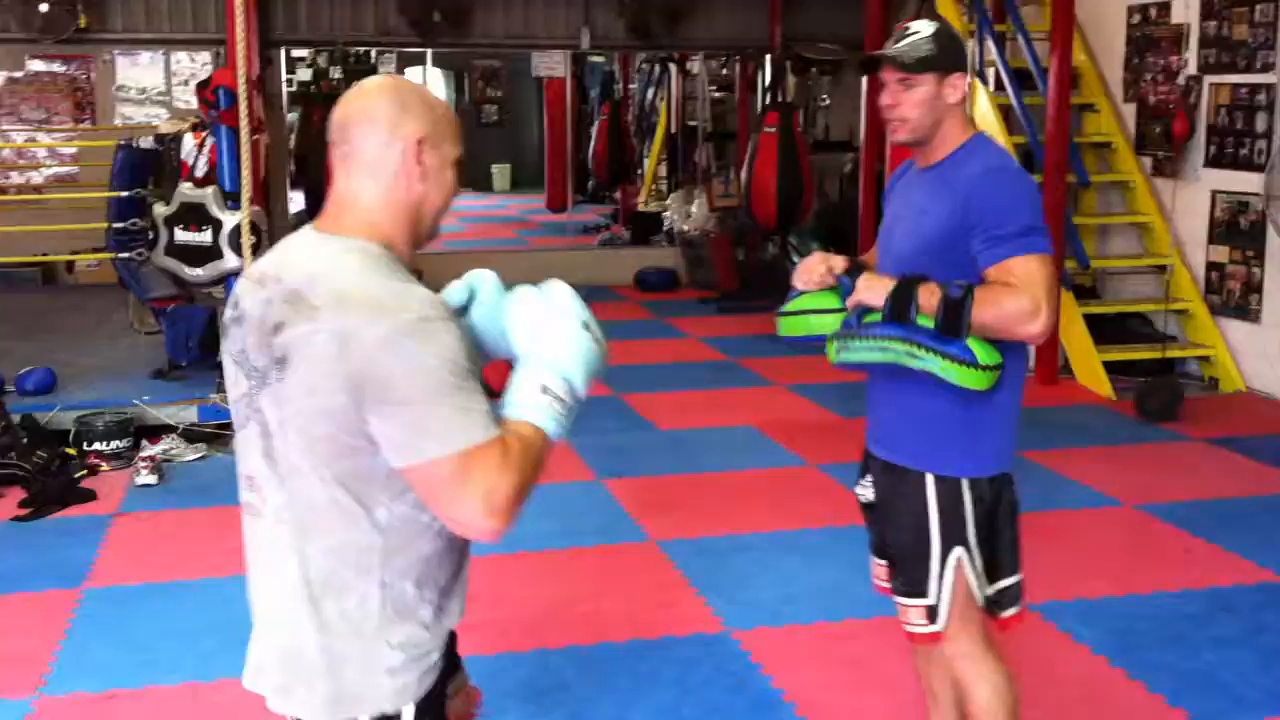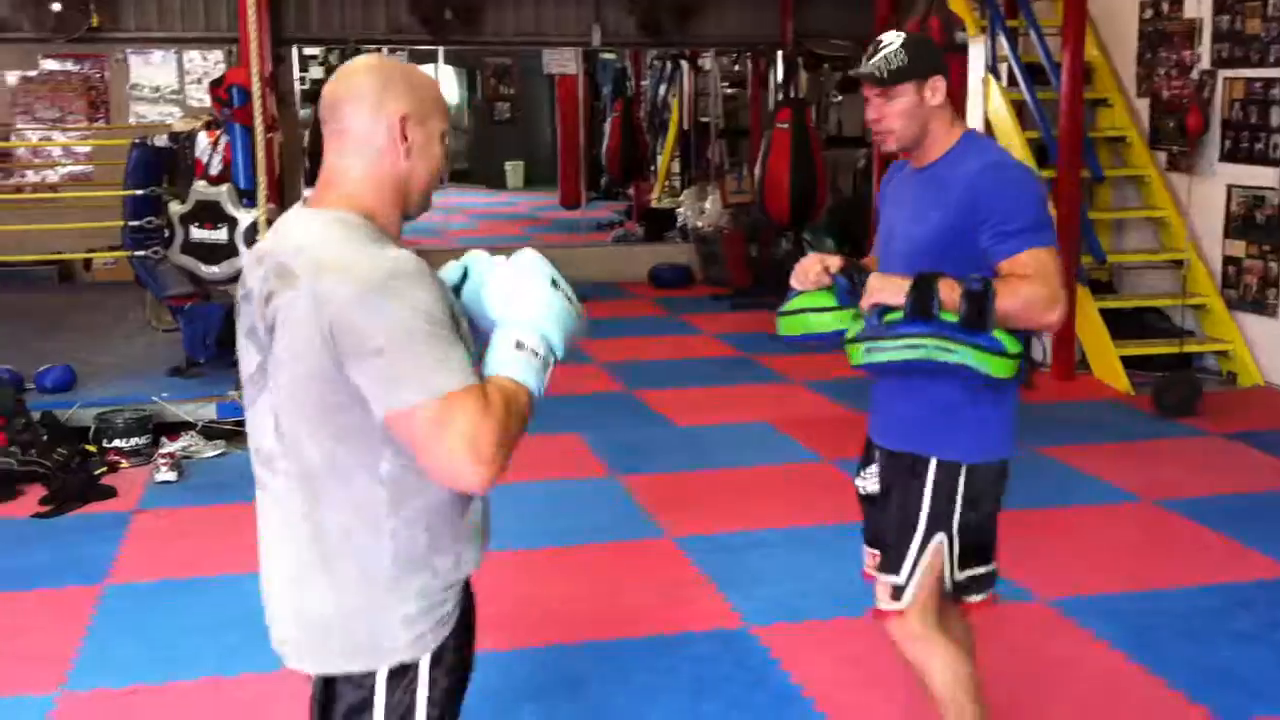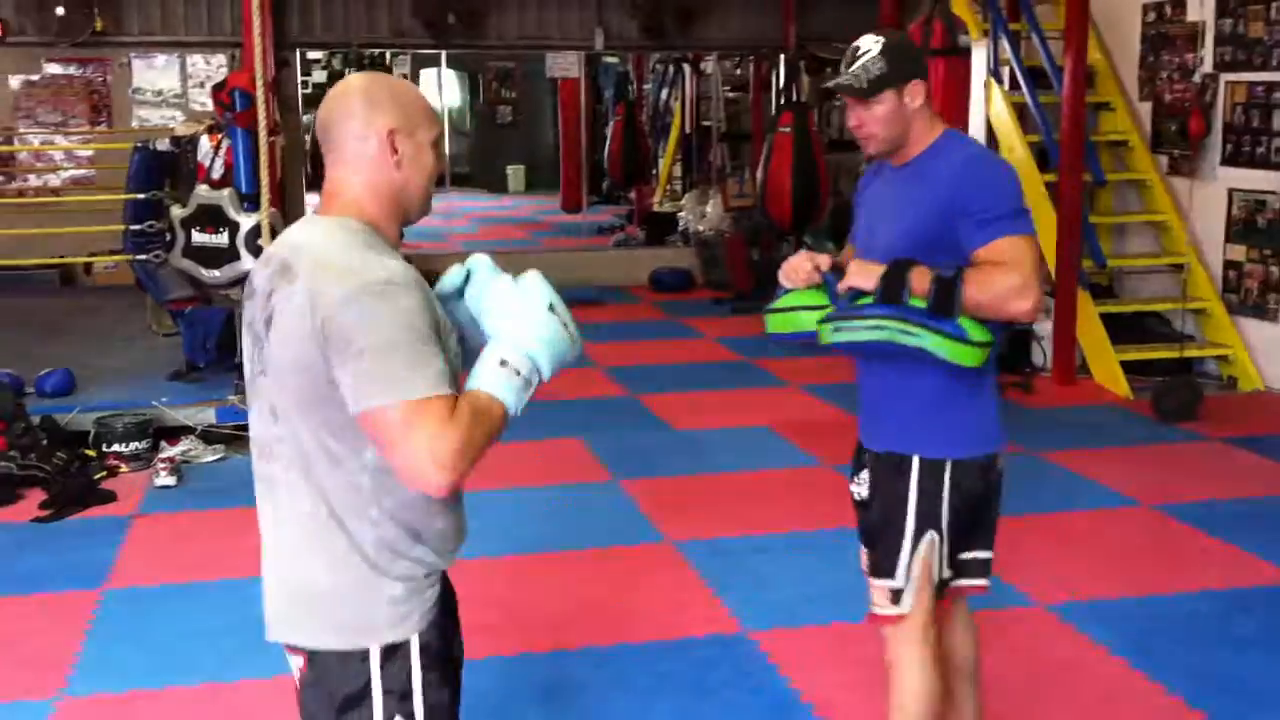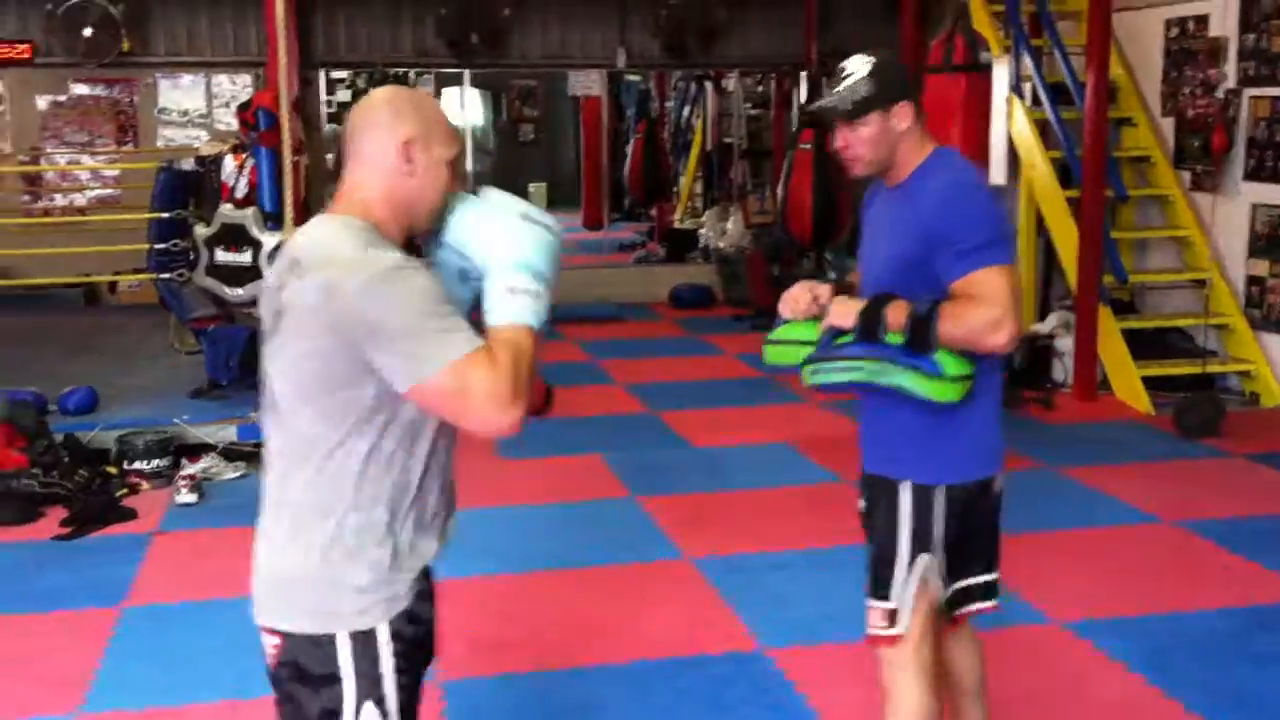
dt=0.2s
person 1, frame 1
left shoulder: (993, 182)
right shoulder: (907, 178)
left elbow: (1030, 311)
left wrist: (908, 296)
right wrist: (845, 269)
left hip: (953, 450)
right hip: (897, 436)
left knee: (952, 633)
right knee: (928, 617)
person 1, frame 2
left shoulder: (994, 180)
right shoulder: (897, 179)
left elbow: (1045, 302)
left wrist: (925, 293)
right wrist: (839, 270)
left hip: (953, 438)
right hip: (896, 425)
left knee: (907, 617)
right knee: (939, 603)
person 1, frame 3
left shoulder: (974, 174)
right shoulder: (876, 177)
left elbow: (1019, 291)
left wrist: (901, 279)
right wrist: (825, 266)
left hip: (939, 433)
right hip: (887, 424)
left knee: (906, 616)
right knee: (941, 600)
person 1, frame 4
left shoulder: (956, 197)
right shoulder: (883, 193)
left elbow: (996, 324)
left wrist: (878, 315)
right wrist: (830, 296)
left hip: (936, 453)
right hip: (907, 446)
left knee: (900, 640)
right knee: (942, 618)
person 2, frame 1
left shoulder: (273, 274)
right shoulder: (396, 319)
right elbow: (483, 507)
left wrist: (453, 340)
right wrist: (551, 374)
left hip: (312, 605)
right hip: (361, 648)
person 2, frame 2
left shoulder: (288, 248)
right shoulder: (377, 279)
right elbow: (472, 457)
left wrist: (450, 316)
right wrist: (529, 336)
left hip: (336, 579)
right hip: (380, 607)
person 2, frame 3
left shoulder: (300, 252)
right shoulder: (364, 284)
right elbow: (433, 460)
left wrist: (447, 314)
right wrist: (516, 356)
left hip: (331, 575)
right hip: (365, 599)
person 2, frame 4
left shoulder: (321, 252)
right shoulder: (374, 278)
right elbow: (495, 406)
right wrist: (518, 276)
left hip: (362, 568)
right hip: (348, 587)
